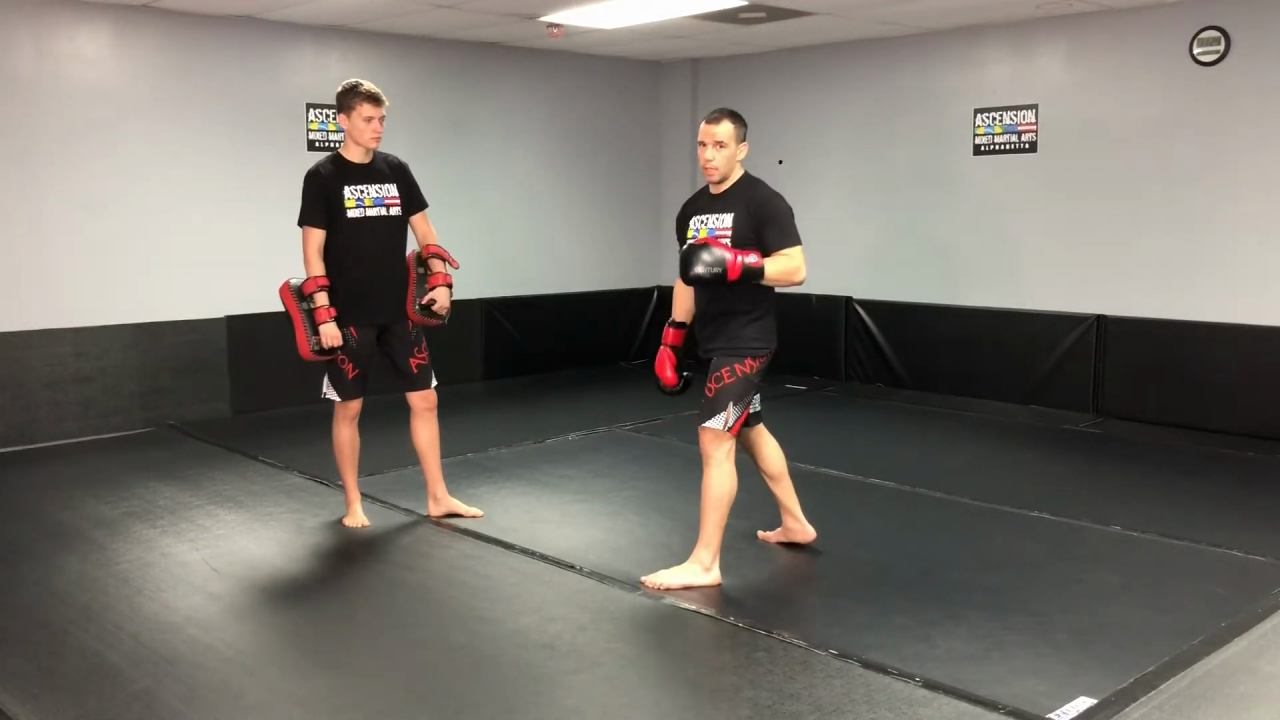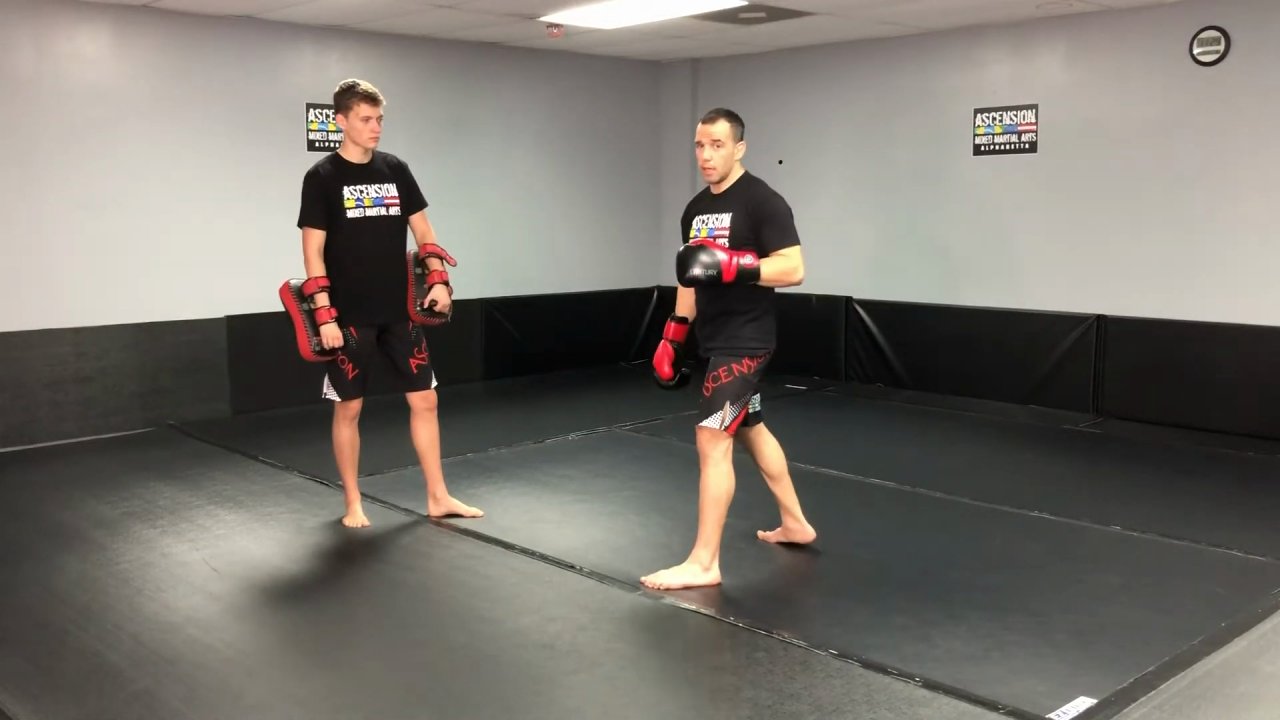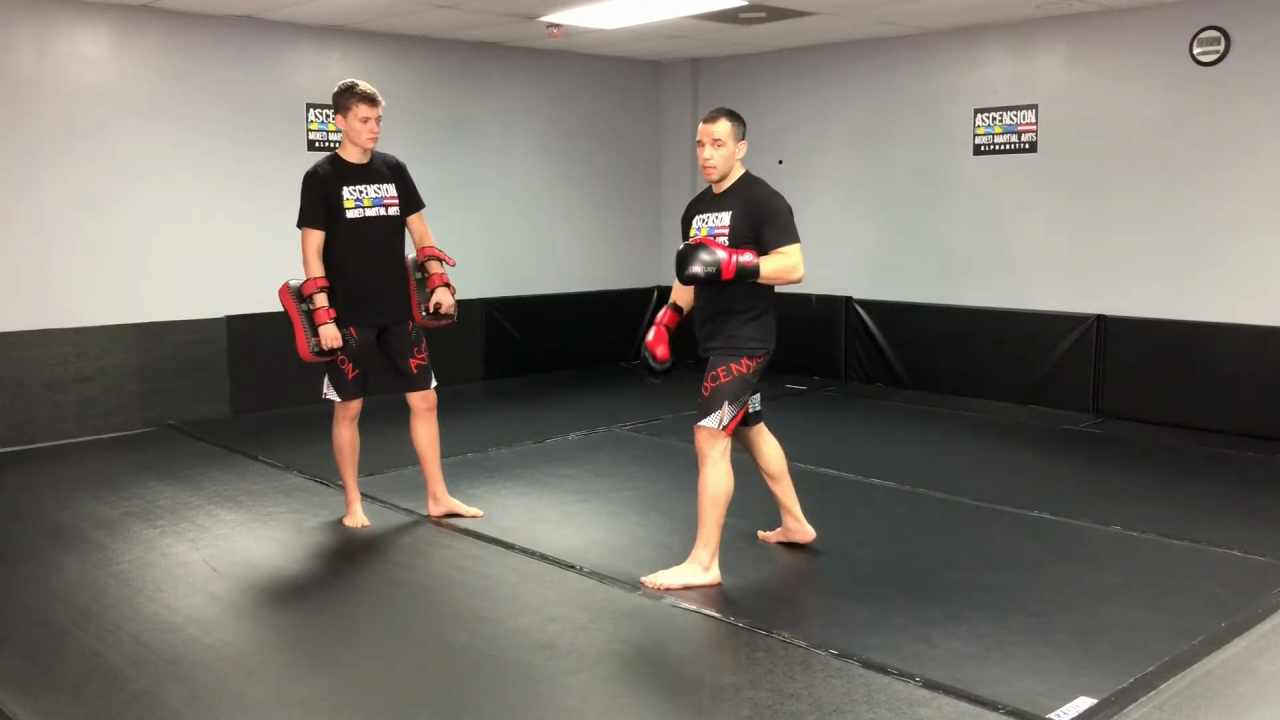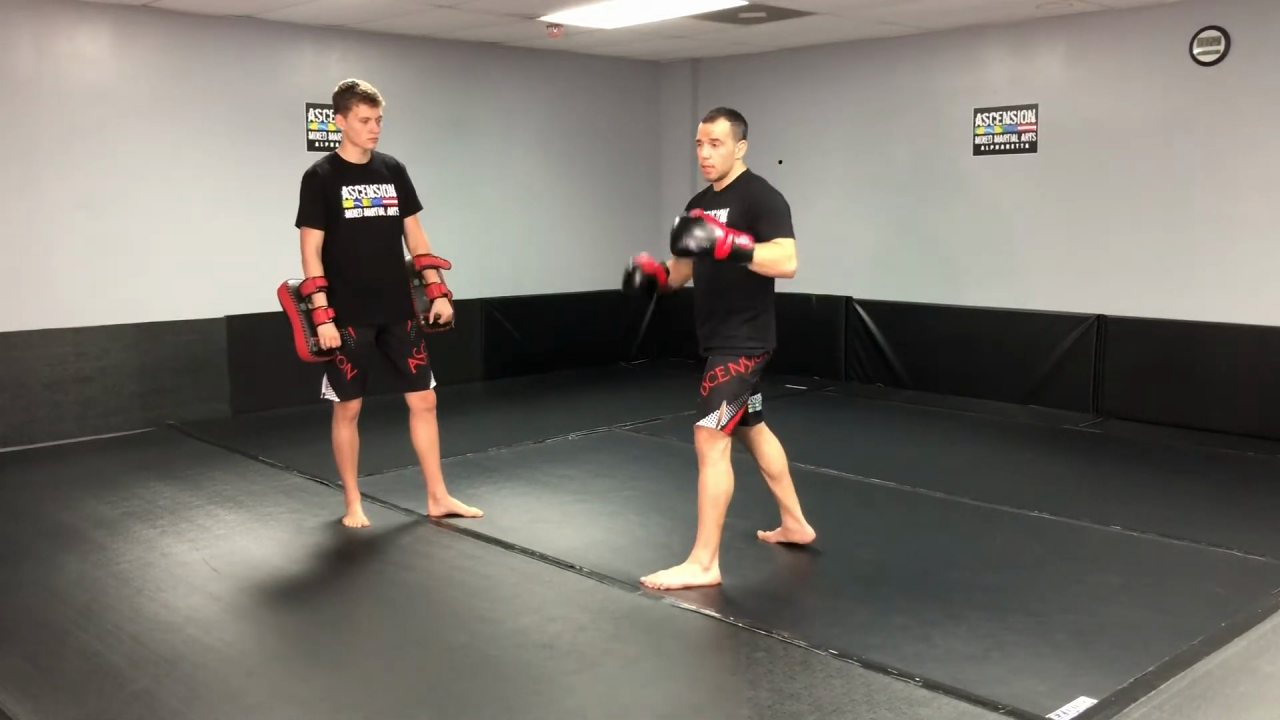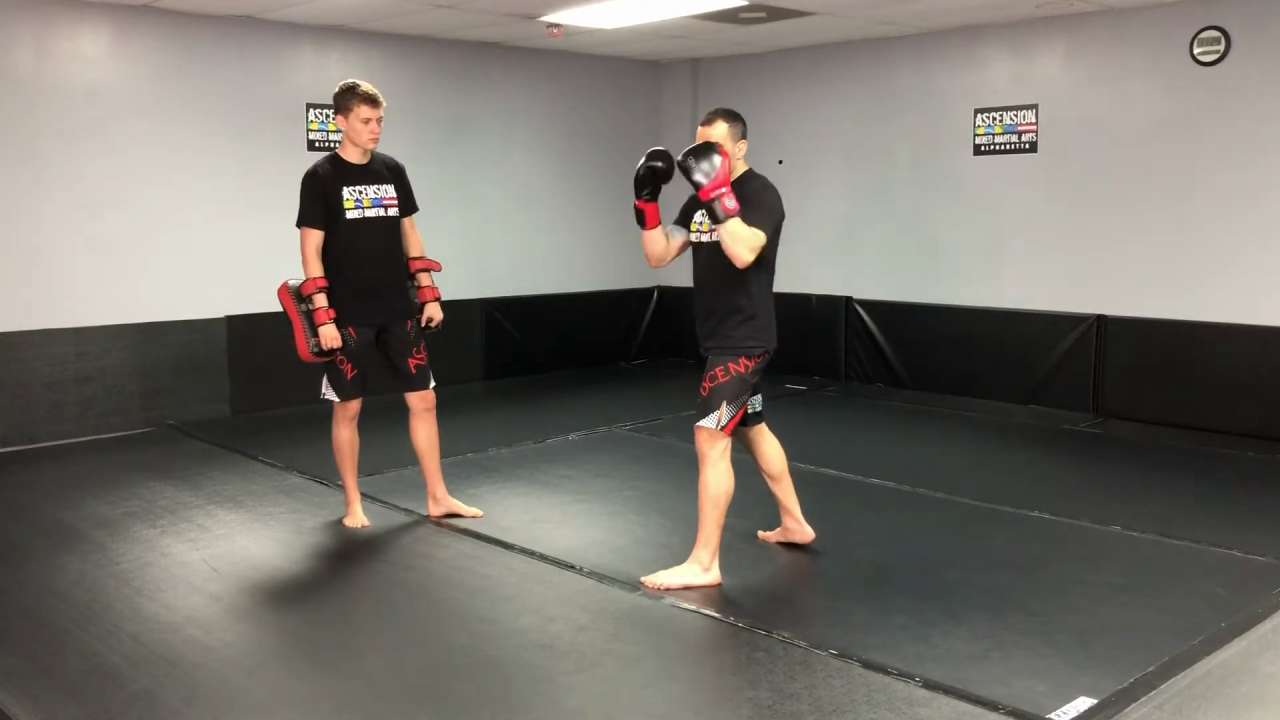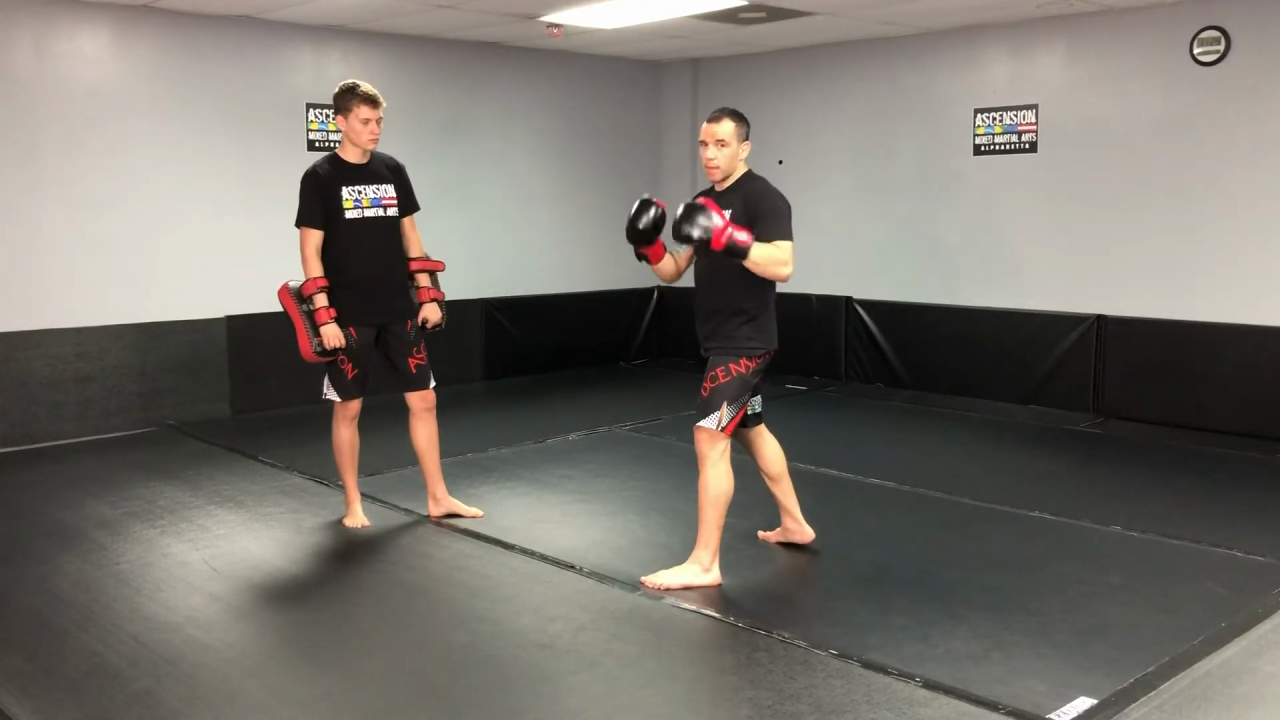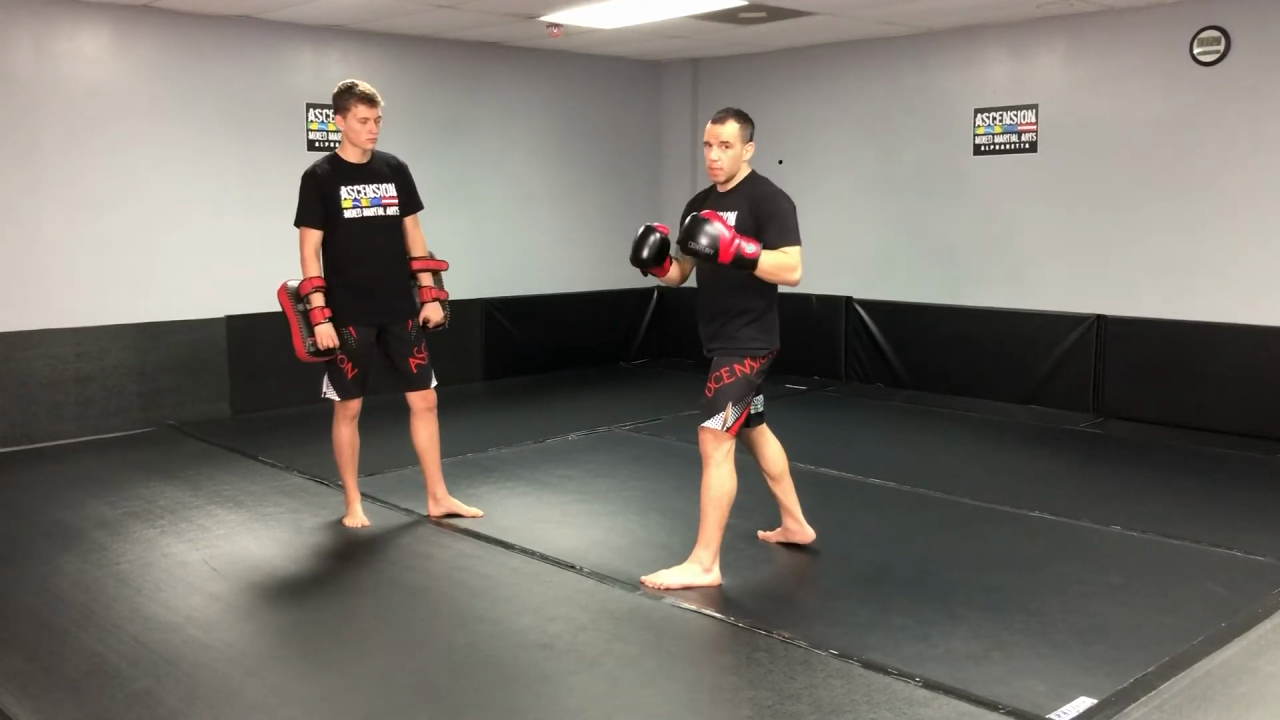
dt=0.3s
person 1, frame 1
left shoulder: (763, 201)
right shoulder: (692, 208)
left elbow: (795, 269)
right elbow: (687, 279)
left wrist: (735, 263)
right wrist: (671, 340)
left hip: (745, 341)
right hip: (715, 340)
left knee: (715, 441)
right knee: (751, 430)
left ankle: (704, 563)
right ankle: (795, 523)
person 1, frame 2
left shoulder: (762, 201)
right shoulder: (696, 208)
left elbow: (792, 269)
left wrist: (732, 265)
right wrist: (673, 336)
left hip: (744, 340)
right hip: (717, 338)
left knee: (712, 439)
right knee: (751, 429)
left ankle: (704, 562)
right ankle: (794, 523)
person 1, frame 3
left shoulder: (763, 200)
right shoulder: (697, 208)
left elbow: (793, 267)
left wrist: (731, 262)
right wrist: (665, 321)
left hip: (744, 341)
right hip: (718, 339)
left knee: (710, 439)
right knee: (751, 429)
left ankle: (704, 562)
right ankle: (795, 522)
person 1, frame 4
left shoulder: (761, 197)
right shoulder: (701, 204)
left elbow: (786, 263)
right elbow: (683, 270)
left wrist: (727, 241)
right wrist: (655, 273)
left hip: (744, 339)
right hip: (720, 337)
left knee: (711, 438)
right knee: (752, 428)
left ankle: (703, 563)
right ankle: (794, 523)
person 1, frame 5
left shoulder: (758, 192)
right shoulder: (701, 199)
left elbow: (743, 252)
right elbow: (658, 255)
left wrist: (718, 193)
right wrist: (646, 201)
left hip: (743, 339)
right hip: (722, 337)
left knee: (710, 439)
right knee: (752, 428)
left ankle: (704, 562)
right ankle: (794, 523)
person 1, frame 6
left shoulder: (762, 197)
right shoulder: (699, 204)
left elbow: (782, 265)
right elbow: (672, 271)
left wrist: (726, 236)
right wrist: (647, 241)
left hip: (744, 341)
right hip: (721, 339)
left knee: (710, 440)
right knee: (752, 430)
left ankle: (704, 563)
right ankle: (794, 524)
person 1, frame 7
left shoulder: (769, 199)
right shoulder: (700, 205)
left elbow: (791, 270)
right elbow: (680, 275)
left wrist: (733, 247)
right wrist: (656, 261)
left hip: (748, 341)
right hip: (722, 340)
left knee: (715, 441)
right knee: (754, 430)
left ankle: (704, 563)
right ankle: (795, 524)
person 2, frame 1
left shoulder: (396, 169)
right shoulder: (323, 177)
left elbow: (423, 230)
right elbow: (313, 250)
left wrist: (440, 281)
right wrist: (324, 313)
left hip: (399, 311)
right hip: (350, 316)
left knee: (424, 399)
right knee: (348, 407)
left ankle: (438, 497)
right ankle: (353, 503)
person 2, frame 2
left shoulder: (395, 169)
right shoulder: (323, 177)
left elbow: (422, 229)
right elbow: (314, 250)
left wrist: (439, 280)
right wrist: (325, 314)
left hip: (400, 310)
right hip: (350, 316)
left knee: (425, 399)
right knee: (348, 407)
left ankle: (438, 497)
right ankle: (353, 503)
person 2, frame 3
left shoulder: (393, 169)
right shoulder: (321, 178)
left elbow: (419, 230)
right elbow: (312, 251)
left wrist: (439, 282)
right wrist: (324, 315)
left hip: (399, 311)
right hip: (350, 317)
left knee: (424, 399)
right knee: (348, 407)
left ankle: (438, 497)
right ankle: (353, 503)
person 2, frame 4
left shoulder: (393, 169)
right shoulder: (321, 177)
left elbow: (415, 234)
right elbow: (311, 251)
left wrist: (437, 291)
right wrist: (322, 315)
left hip: (399, 310)
right hip: (348, 316)
left knee: (424, 399)
right knee: (347, 408)
left ankle: (438, 497)
right ankle: (353, 503)
person 2, frame 5
left shoulder: (392, 170)
right shoulder: (321, 177)
right elbow: (311, 250)
left wrist: (429, 294)
right wrist: (323, 315)
left hip: (398, 311)
right hip: (349, 316)
left knee: (423, 399)
right knee: (347, 408)
left ankle: (437, 497)
right ankle: (353, 503)
person 2, frame 6
left shoulder: (392, 170)
right shoulder: (320, 177)
right elbow: (311, 250)
left wrist: (427, 295)
right wrist: (325, 315)
left hip: (399, 310)
right hip: (349, 316)
left knee: (423, 399)
right knee: (348, 408)
left ankle: (437, 497)
right ankle: (353, 503)
person 2, frame 7
left shoulder: (395, 168)
right shoulder: (320, 177)
left elbow: (413, 234)
right elbow: (310, 250)
left wrist: (430, 295)
right wrist: (320, 315)
left hip: (400, 310)
right hip: (349, 315)
left knee: (424, 399)
right knee: (348, 407)
left ankle: (438, 497)
right ankle: (353, 503)
